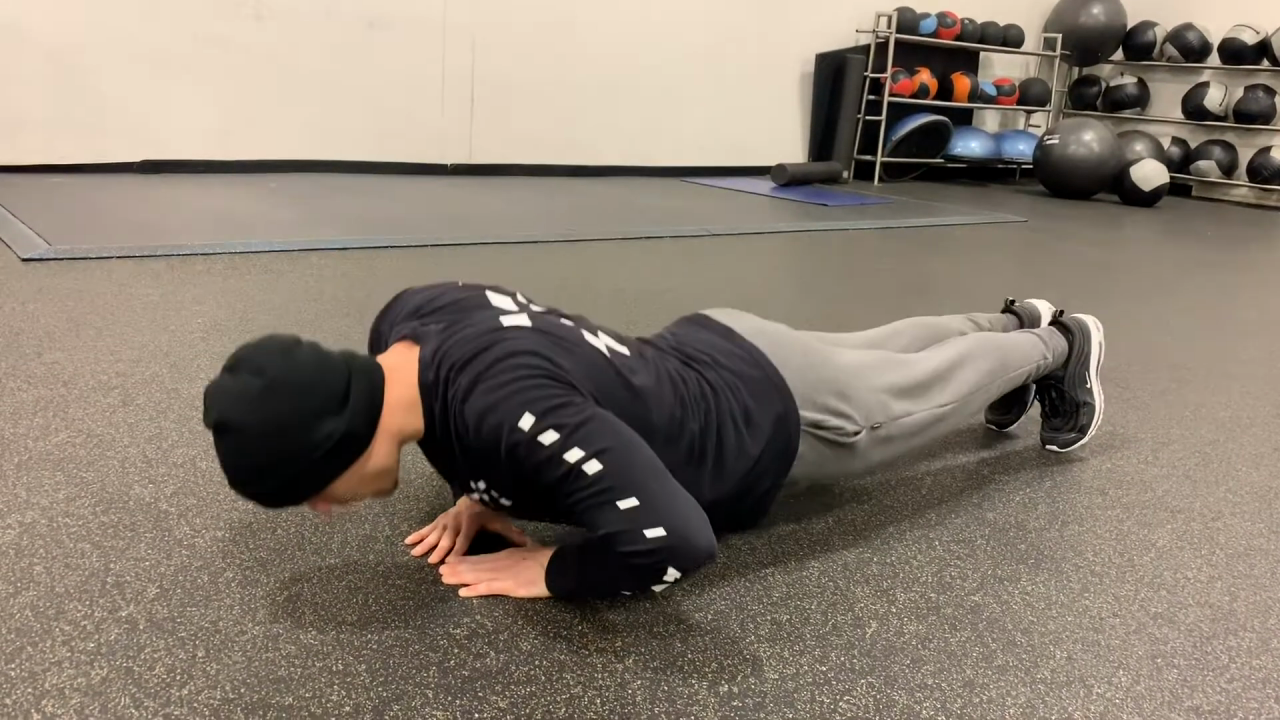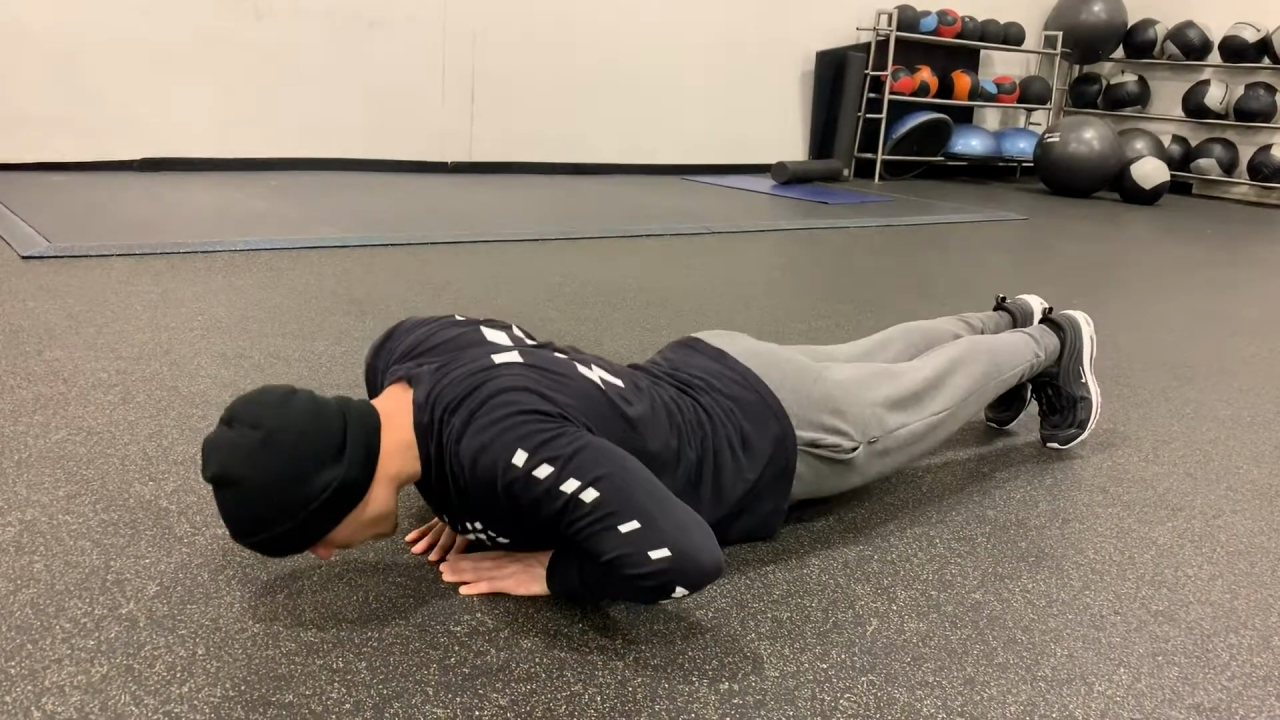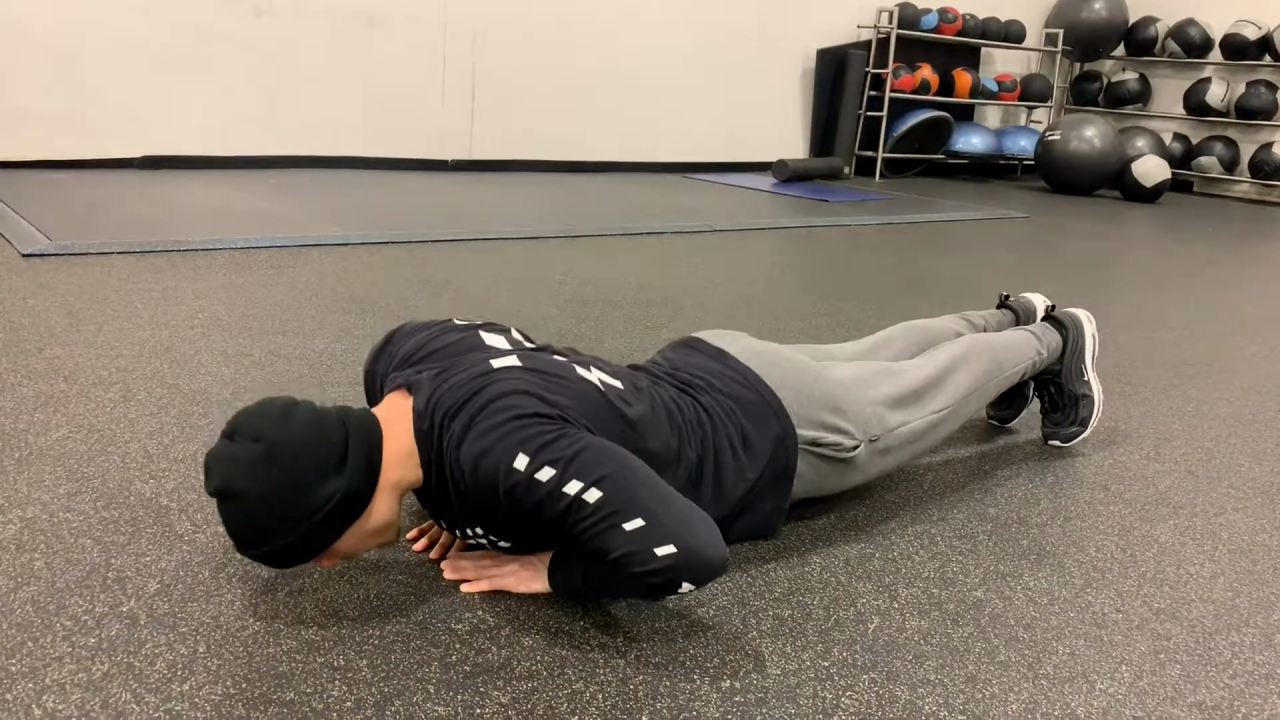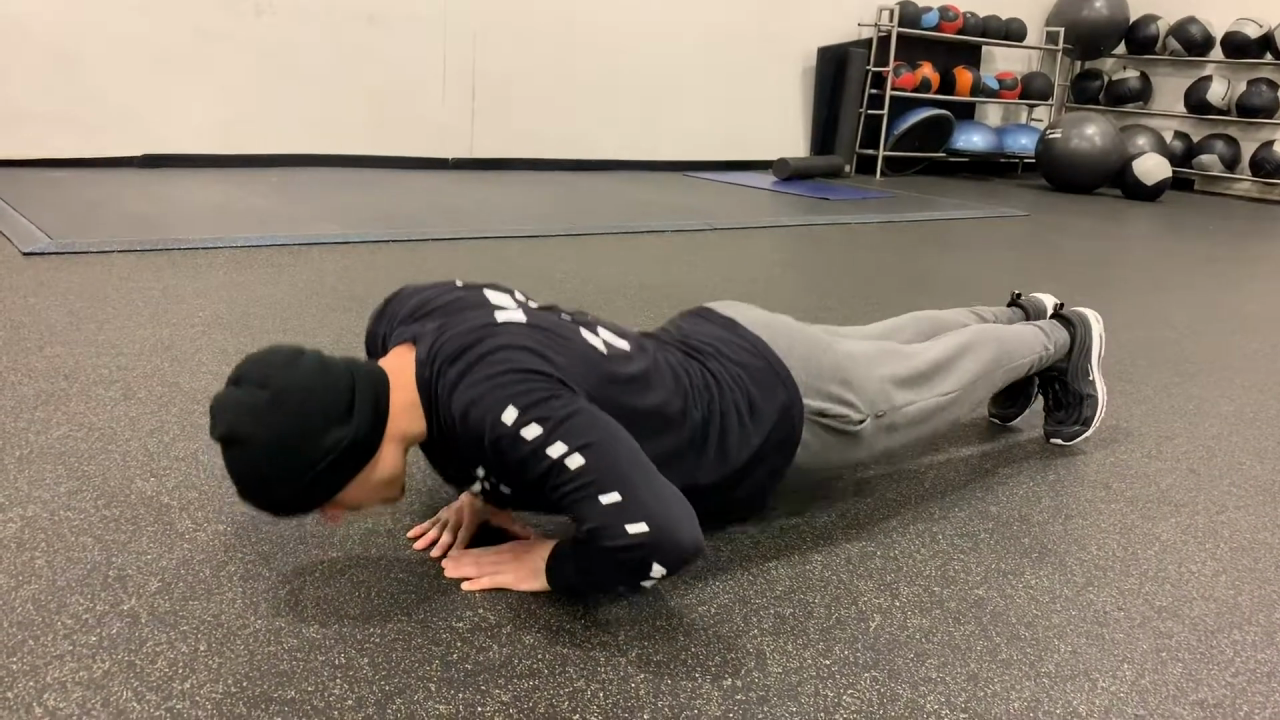
dt=0.2s
person 1, frame 1
left shoulder: (509, 407)
right shoulder: (399, 332)
left elbow: (675, 538)
left wrist: (549, 572)
right wrist: (475, 493)
left hip: (772, 412)
right hip: (705, 354)
left knee: (921, 388)
right knee: (888, 355)
left ankle: (1057, 349)
right ankle: (1011, 324)
person 1, frame 2
left shoulder: (501, 445)
right shoulder: (397, 361)
left elbow: (684, 554)
left wrist: (548, 569)
right wrist: (478, 506)
left hip: (768, 433)
right hip: (700, 375)
left knee: (911, 397)
right knee: (872, 364)
left ankle: (1050, 343)
right ankle: (1004, 322)
person 1, frame 3
left shoulder: (499, 450)
right shoulder: (397, 363)
left elbow: (689, 549)
left wrist: (551, 568)
right wrist: (473, 508)
left hip: (767, 435)
right hip: (700, 374)
left knee: (913, 396)
right knee: (868, 362)
left ankle: (1050, 341)
right ankle: (1003, 321)
person 1, frame 4
left shoulder: (498, 404)
right shoulder: (399, 327)
left elbow: (663, 534)
left wrist: (549, 564)
right wrist: (480, 489)
left hip: (775, 404)
right hip: (708, 348)
left knee: (920, 381)
right knee: (886, 350)
left ankle: (1057, 341)
right ankle: (1013, 320)
